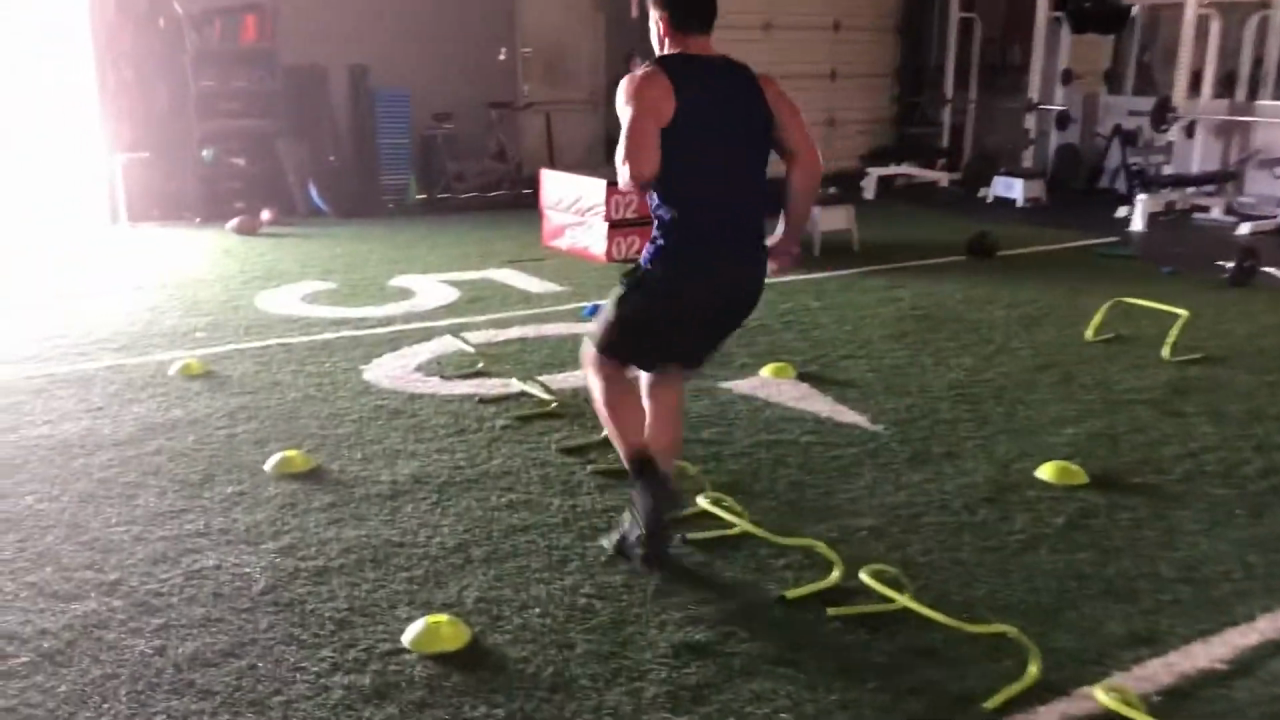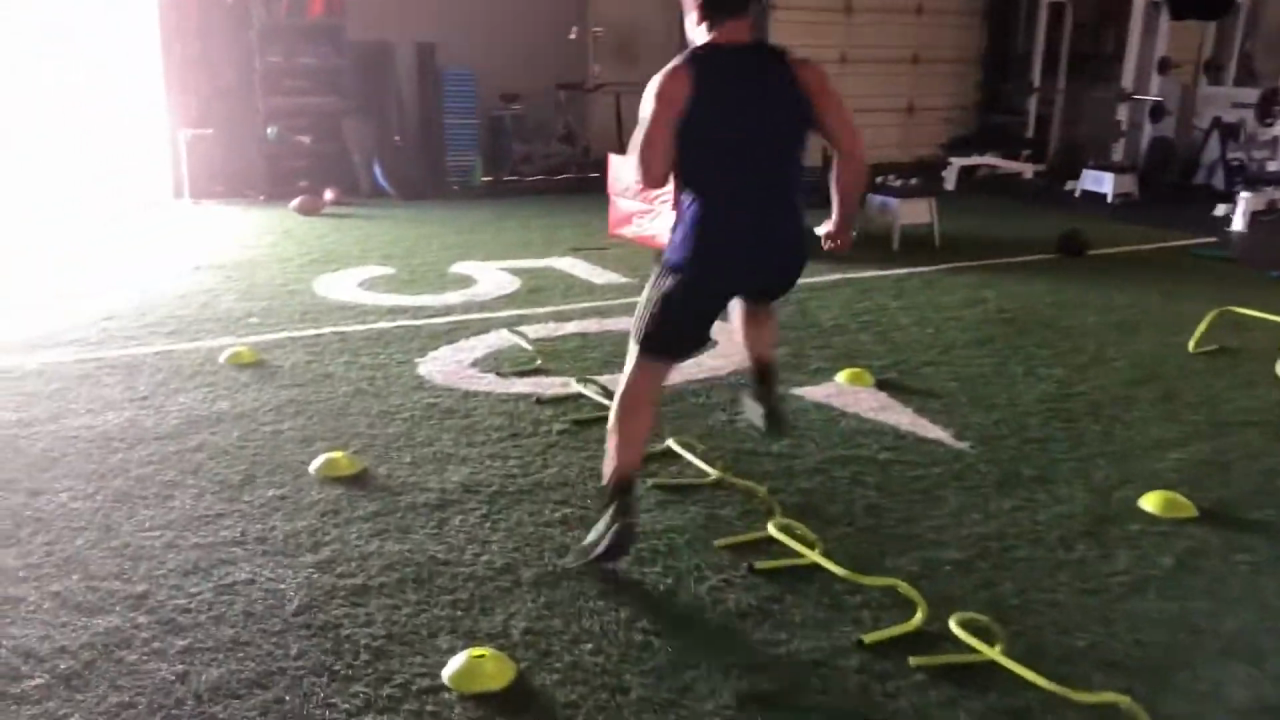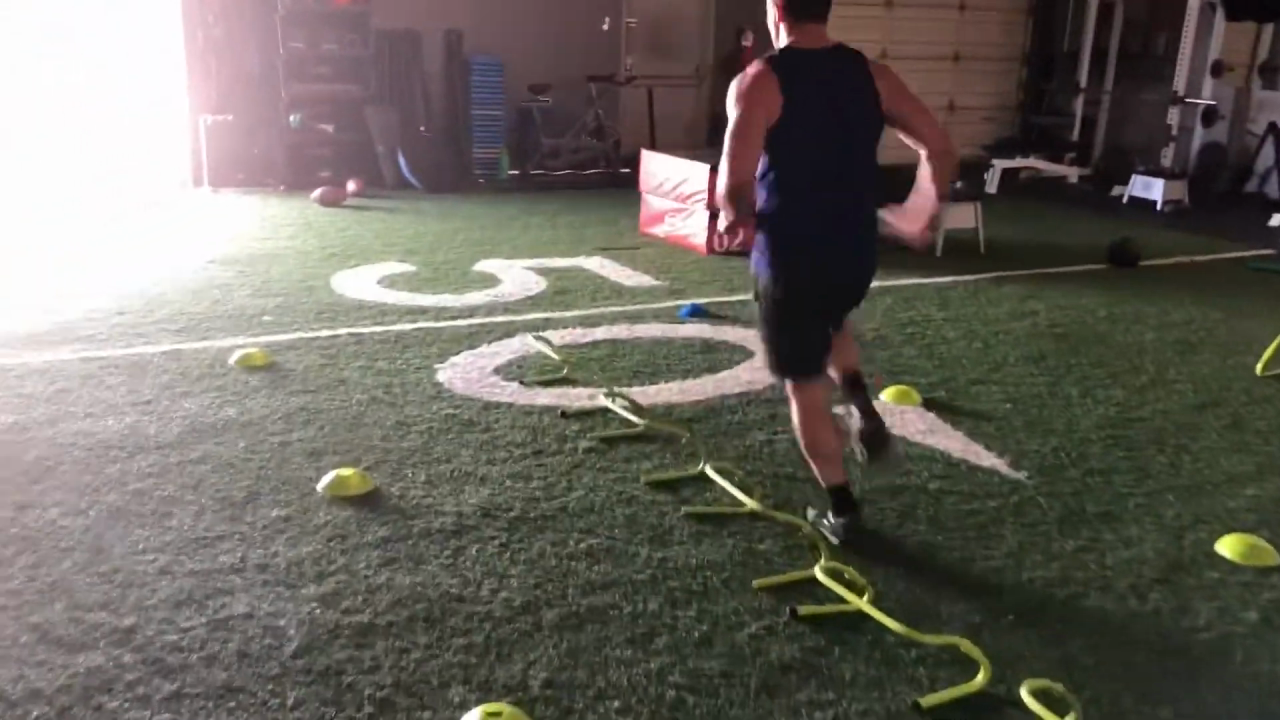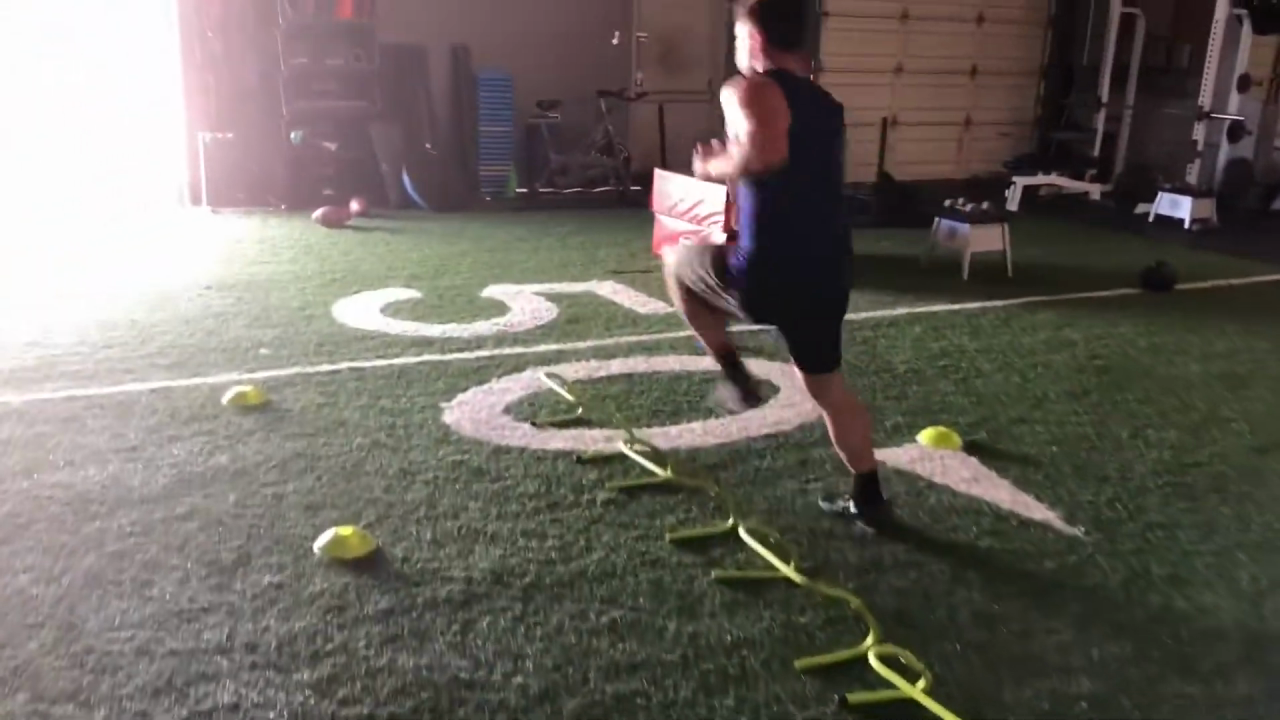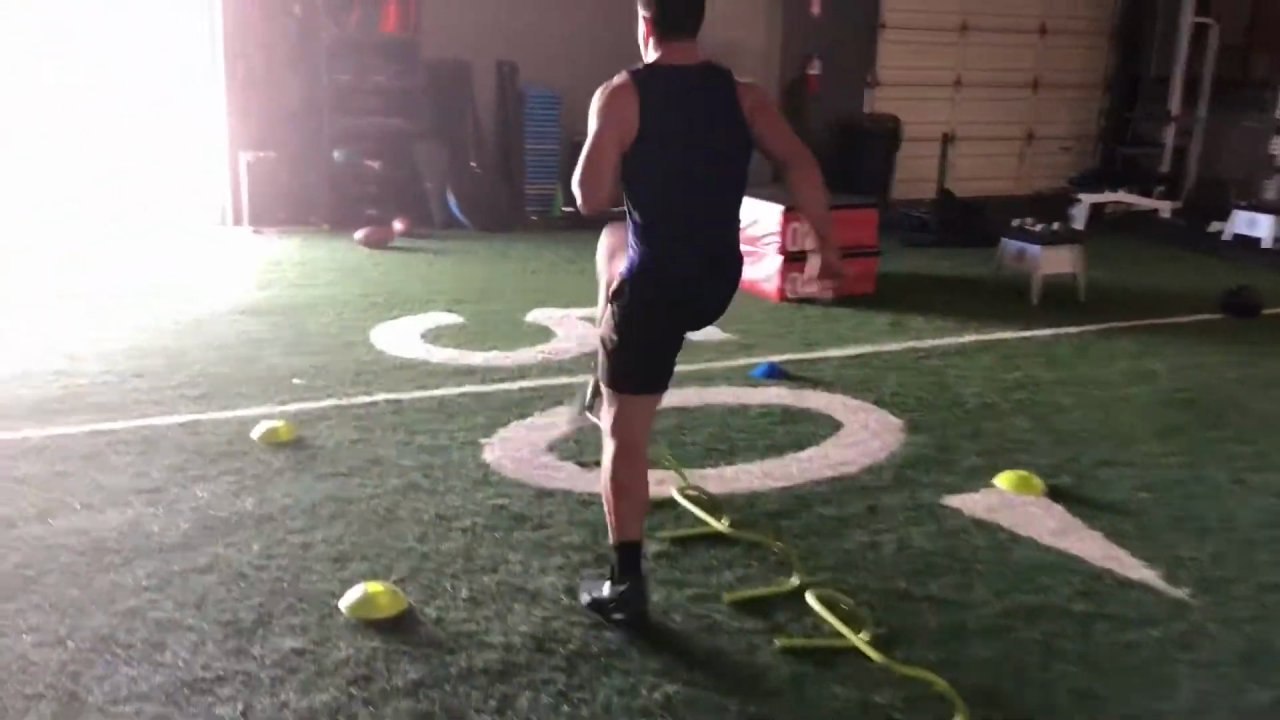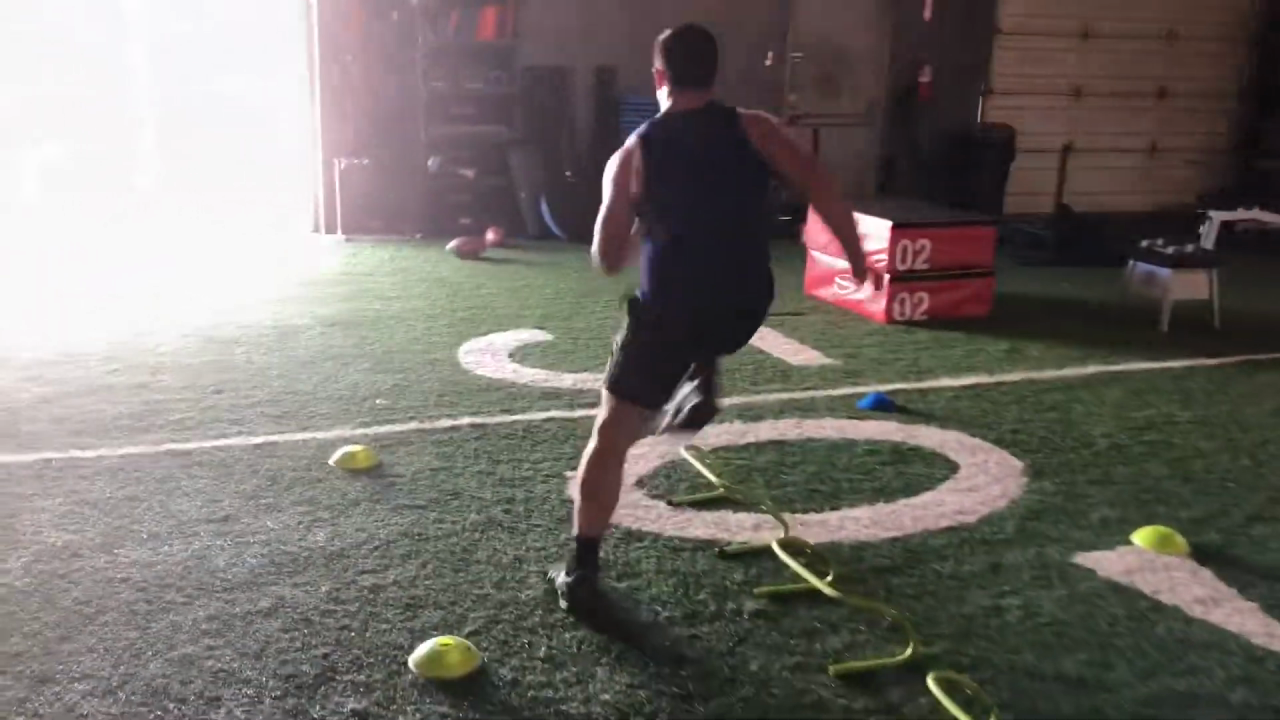
dt=0.4s
person 1, frame 1
left shoulder: (646, 84)
right shoulder: (759, 86)
left elbow: (639, 170)
right elbow: (806, 163)
left wrist: (644, 174)
right wrist: (789, 237)
left hip: (681, 269)
right hip: (743, 277)
left knee: (601, 362)
right knee: (662, 383)
left ankle: (648, 491)
right ankle: (650, 522)
person 1, frame 2
left shoulder: (675, 79)
right shoulder: (799, 74)
left elbow: (649, 173)
right elbow: (851, 151)
right wrist: (842, 221)
left hip: (705, 251)
right hip: (782, 255)
left knee: (641, 378)
left ankle: (619, 515)
right ankle: (764, 390)
person 1, frame 3
left shoulder: (759, 81)
right shoulder: (872, 75)
left elbow: (735, 180)
right elbow: (939, 147)
left wrist: (736, 214)
right wrist: (922, 211)
left hip: (790, 264)
right hip: (855, 258)
left knee: (806, 393)
right knee: (827, 316)
left ankle: (842, 511)
right ankle: (862, 406)
person 1, frame 4
left shoulder: (750, 90)
right shoulder: (828, 107)
left elbow: (762, 151)
left wrist: (713, 167)
left hip: (769, 273)
right hip: (828, 275)
left knee: (678, 264)
right knee: (827, 383)
left ankle: (734, 373)
right ankle: (868, 496)
person 1, frame 5
left shoulder: (622, 93)
right shoulder: (744, 97)
left elbow: (590, 194)
right elbow: (801, 166)
left wrist: (622, 196)
right wrist: (826, 246)
left hip: (657, 280)
right hip: (719, 279)
left knee: (625, 430)
right knee: (616, 244)
right ankle: (608, 382)
person 1, frame 6
left shoulder: (634, 154)
right shoulder: (754, 130)
left elbow: (606, 254)
right elbow: (817, 181)
right wrist: (854, 253)
left hip: (670, 309)
right hip: (745, 307)
left knee: (611, 436)
right ankle: (702, 383)
